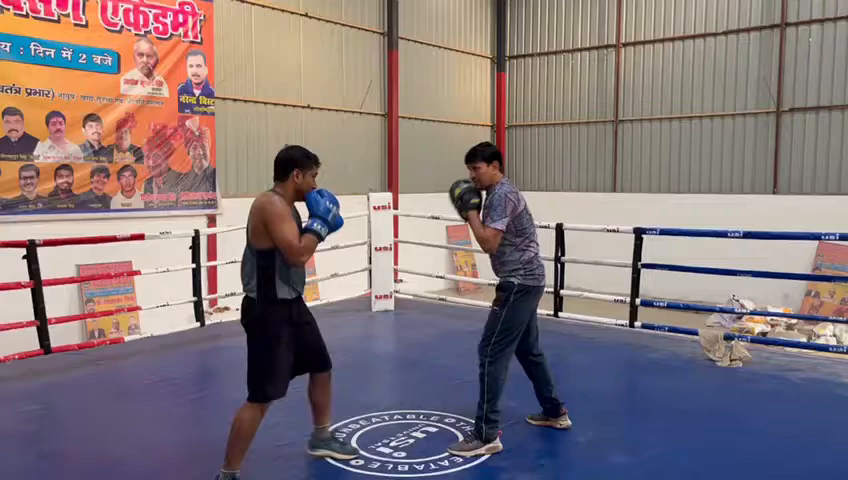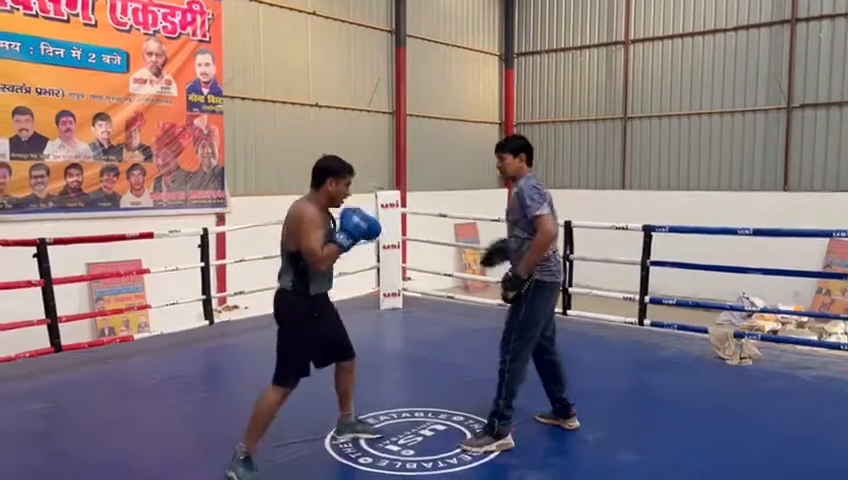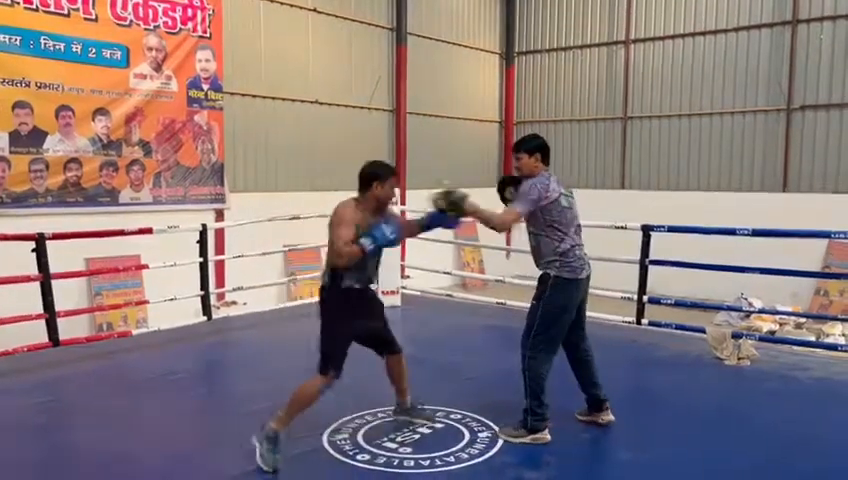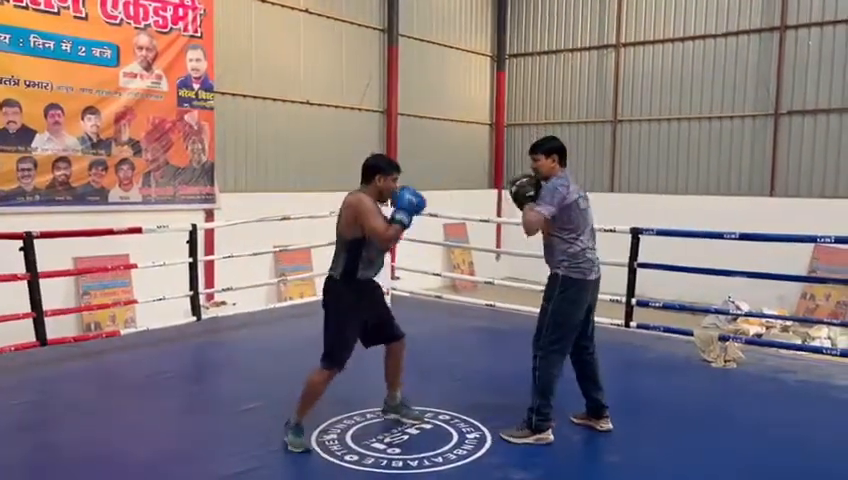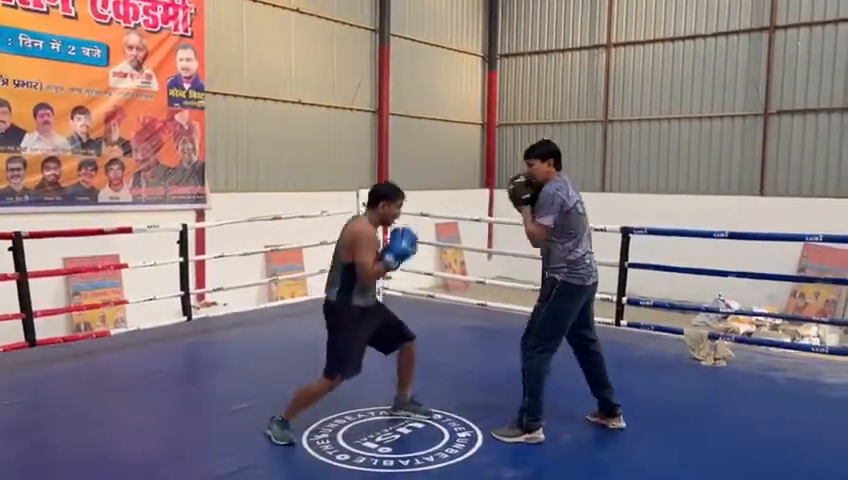
dt=1s
person 1, frame 1
left shoulder: (502, 195)
right shoulder: (498, 194)
left elbow: (488, 244)
right elbow: (491, 239)
left wrist: (470, 213)
right wrist: (472, 211)
left hip: (519, 282)
right hip: (526, 280)
left knee: (492, 352)
right knee: (527, 349)
left ankle: (486, 434)
right ankle: (555, 411)
person 1, frame 2
left shoulder: (527, 188)
right shoulder: (528, 188)
left elbow: (548, 232)
left wrist: (521, 271)
right wrist: (507, 247)
left hip: (538, 279)
right hip: (545, 278)
left knee: (513, 351)
right knee: (543, 346)
left ankle: (498, 430)
right ankle: (564, 411)
person 1, frame 3
left shoulder: (536, 186)
right shoulder: (557, 186)
left elbow: (503, 223)
left wrist: (465, 205)
right wrist: (514, 204)
left hip: (560, 276)
right hip: (578, 272)
left knee: (535, 346)
right knee: (575, 341)
left ankle: (535, 425)
right ankle: (599, 406)
person 1, frame 4
left shoulder: (555, 187)
right shoulder: (572, 187)
left elbow: (531, 227)
left wrist: (524, 200)
right wrist: (533, 200)
left hip: (569, 276)
right hip: (589, 274)
left knee: (548, 348)
right knee: (582, 345)
left ankle: (539, 425)
right ankle: (598, 413)
person 1, frame 5
left shoulder: (552, 192)
right shoulder: (568, 189)
left elbow: (536, 238)
left wrist: (524, 208)
right wrist: (533, 203)
left hip: (566, 280)
right hip: (585, 278)
left knee: (535, 348)
right knee: (586, 343)
left ankle: (529, 425)
right ankle: (611, 411)
person 2, frame 1
left shoulder: (284, 205)
right shoulder: (271, 204)
right elbow: (298, 255)
left wrist: (319, 224)
right wrist: (319, 222)
left hip: (291, 304)
right hip: (268, 311)
left knee: (322, 369)
right knee: (260, 399)
left ankle: (321, 438)
person 2, frame 2
left shoulder: (322, 211)
right shoulder: (305, 211)
left elbow: (324, 250)
right elbow: (319, 261)
left wrist: (356, 233)
right wrist: (345, 234)
left hip: (316, 299)
right hip: (296, 303)
left knee: (346, 359)
right knee: (283, 384)
left ankle: (347, 422)
person 2, frame 3
left shoulder: (378, 210)
right shoulder: (347, 211)
left elbow: (401, 230)
right elbow: (339, 258)
left wrist: (435, 219)
right wrist: (370, 241)
left hip: (362, 296)
right hip: (341, 300)
left knee: (393, 353)
right knee: (328, 375)
left ankle: (405, 406)
right ankle: (269, 434)
person 2, frame 4
left shoulder: (368, 202)
right shoulder: (359, 202)
left elbow: (380, 237)
right elbow: (385, 239)
left wrist: (402, 213)
right wrist: (405, 211)
left hip: (364, 287)
right hip: (344, 291)
left knee: (395, 341)
right knee: (331, 366)
left ankle: (393, 405)
right ankle: (294, 425)
person 2, frame 5
left shoulder: (364, 225)
right shoulder: (363, 230)
right elbow: (369, 273)
left wrist: (394, 252)
right wrist: (395, 255)
left hip: (364, 305)
right hip: (345, 311)
left knee: (407, 342)
right knee: (334, 377)
left ankle: (404, 400)
right ankle: (280, 422)
